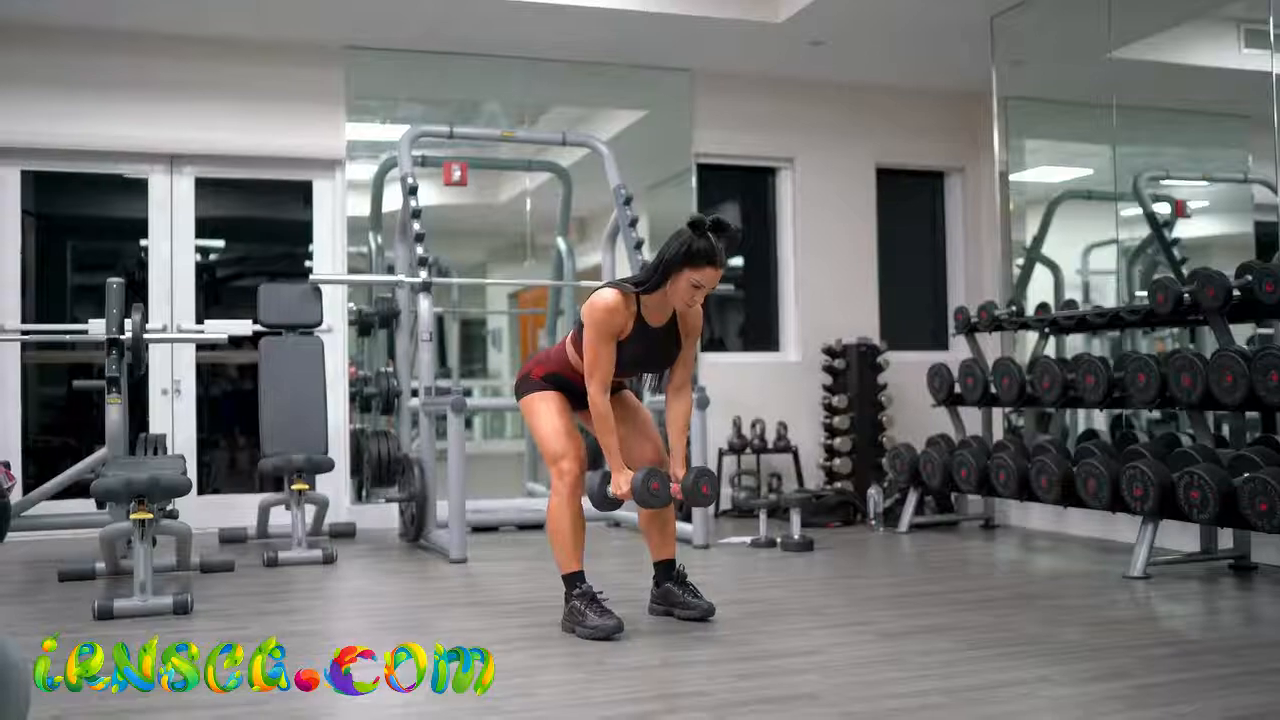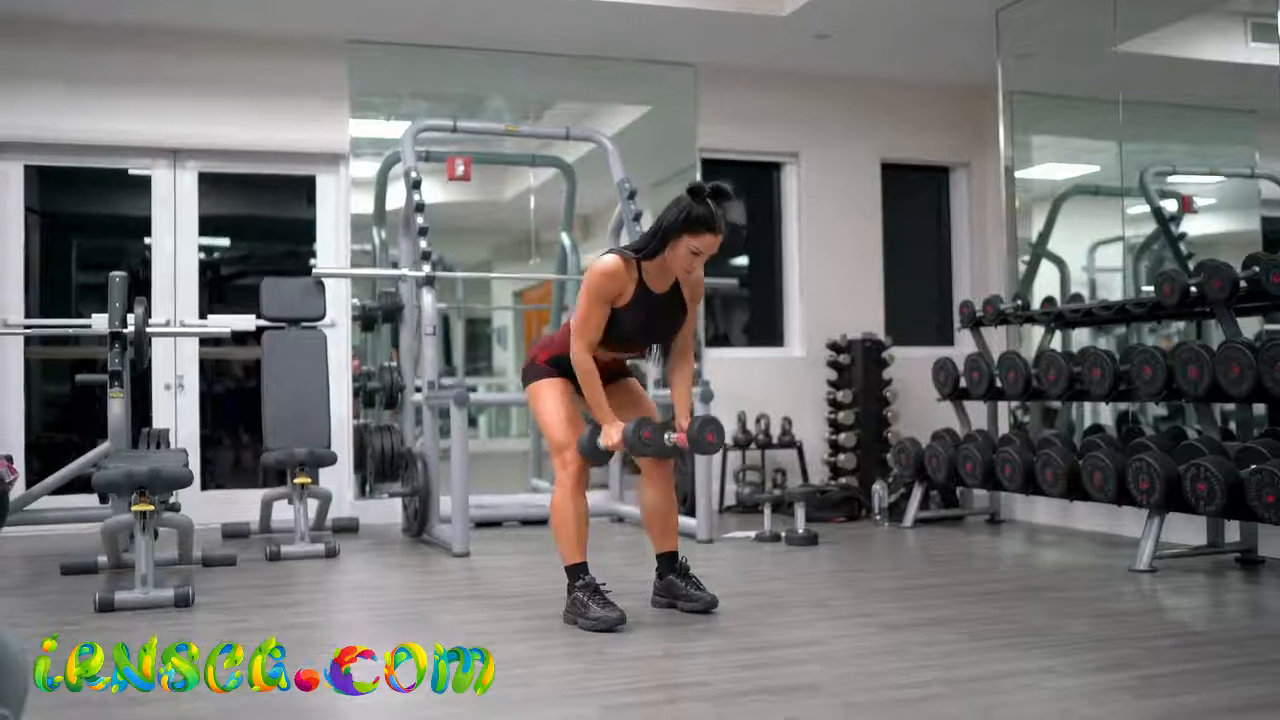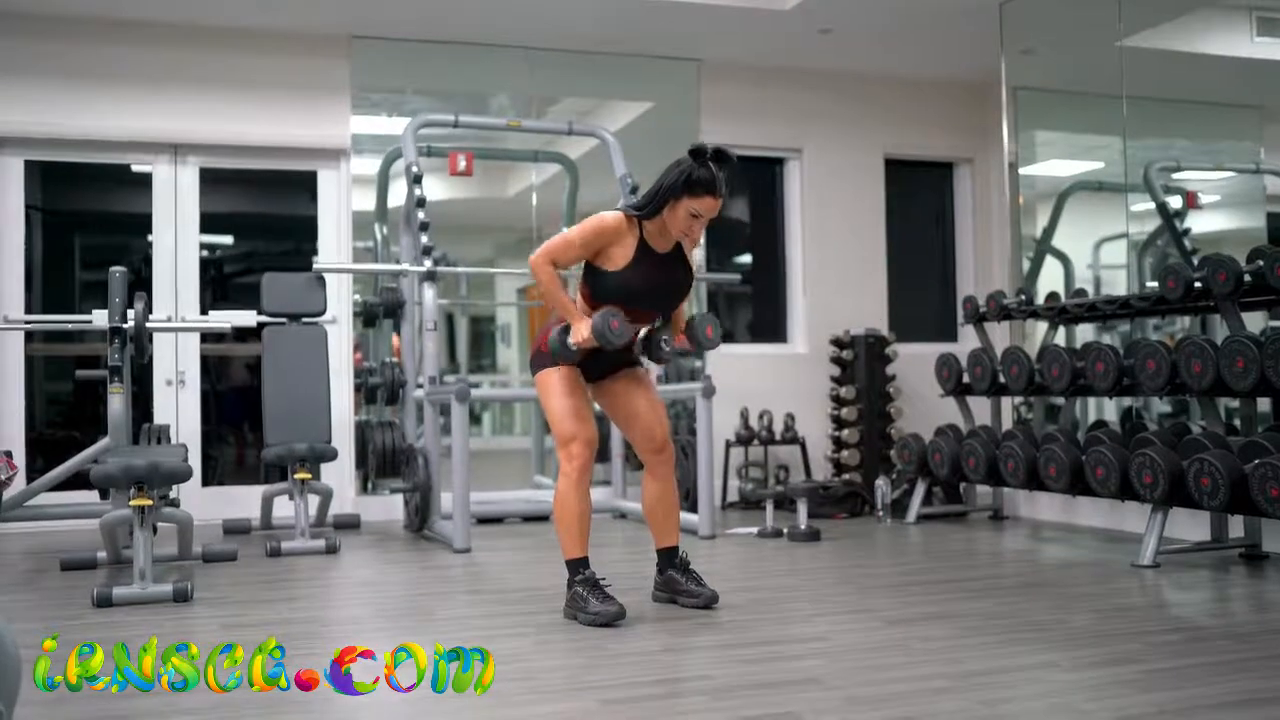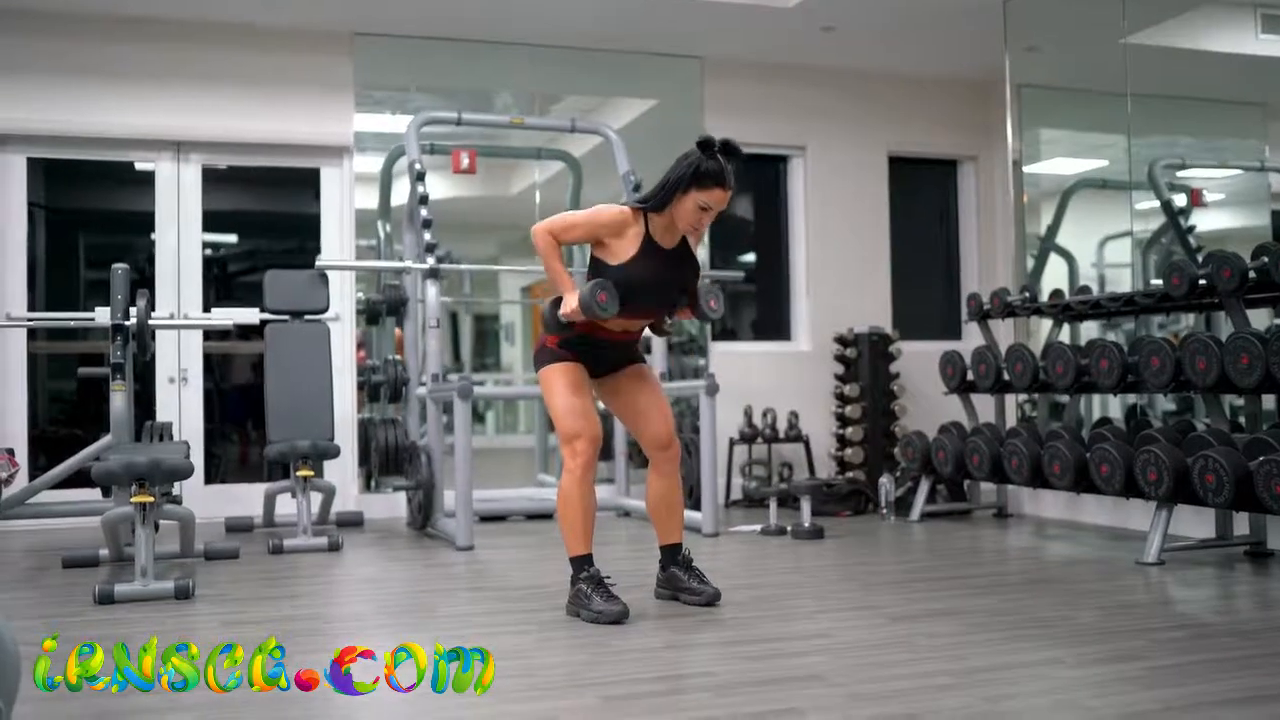
dt=0.3s
person 1, frame 1
left shoulder: (690, 316)
right shoulder: (610, 304)
left elbow: (679, 391)
right elbow: (595, 392)
left wrist: (678, 463)
right wrist: (618, 468)
left hip: (605, 385)
right hip: (548, 381)
left knee: (656, 467)
right knee: (569, 469)
left ankle: (667, 582)
right ankle: (577, 598)
person 1, frame 2
left shoulder: (691, 282)
right shoulder: (611, 270)
left elbow: (682, 349)
right elbow: (578, 347)
left wrist: (683, 415)
right wrist: (606, 421)
left hip: (612, 370)
right hip: (556, 364)
left knee: (660, 456)
right knee: (573, 459)
left ankle: (669, 576)
right ankle: (579, 590)
person 1, frame 3
left shoulder: (688, 239)
right shoulder: (612, 227)
right elbow: (541, 263)
left wrist: (680, 326)
right wrist: (577, 320)
left hip: (619, 353)
right hip: (566, 349)
left knee: (660, 450)
right knee: (579, 450)
left ankle: (669, 570)
right ankle: (579, 583)
person 1, frame 4
left shoulder: (691, 232)
right shoulder: (618, 221)
right elbow: (543, 232)
left wrist: (681, 301)
right wrist: (569, 292)
left hip: (622, 351)
right hip: (568, 344)
left knee: (665, 446)
right knee: (583, 445)
left ankle: (673, 566)
right ankle: (582, 581)
